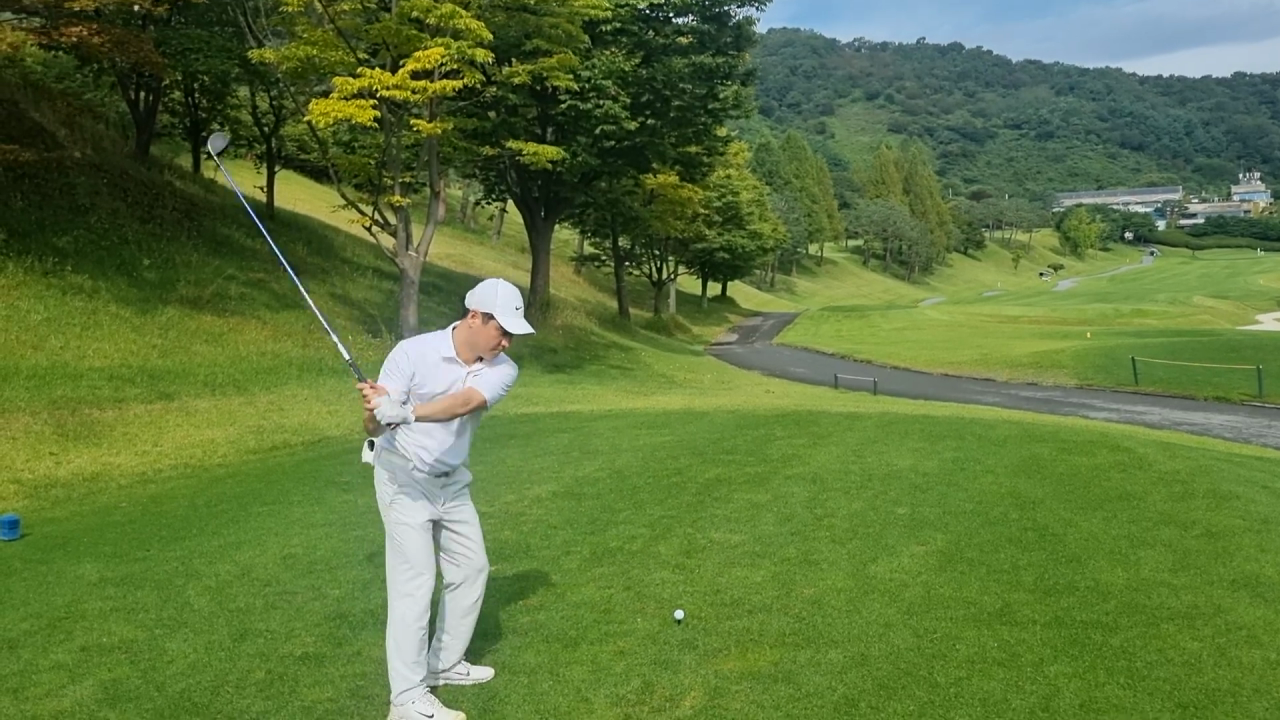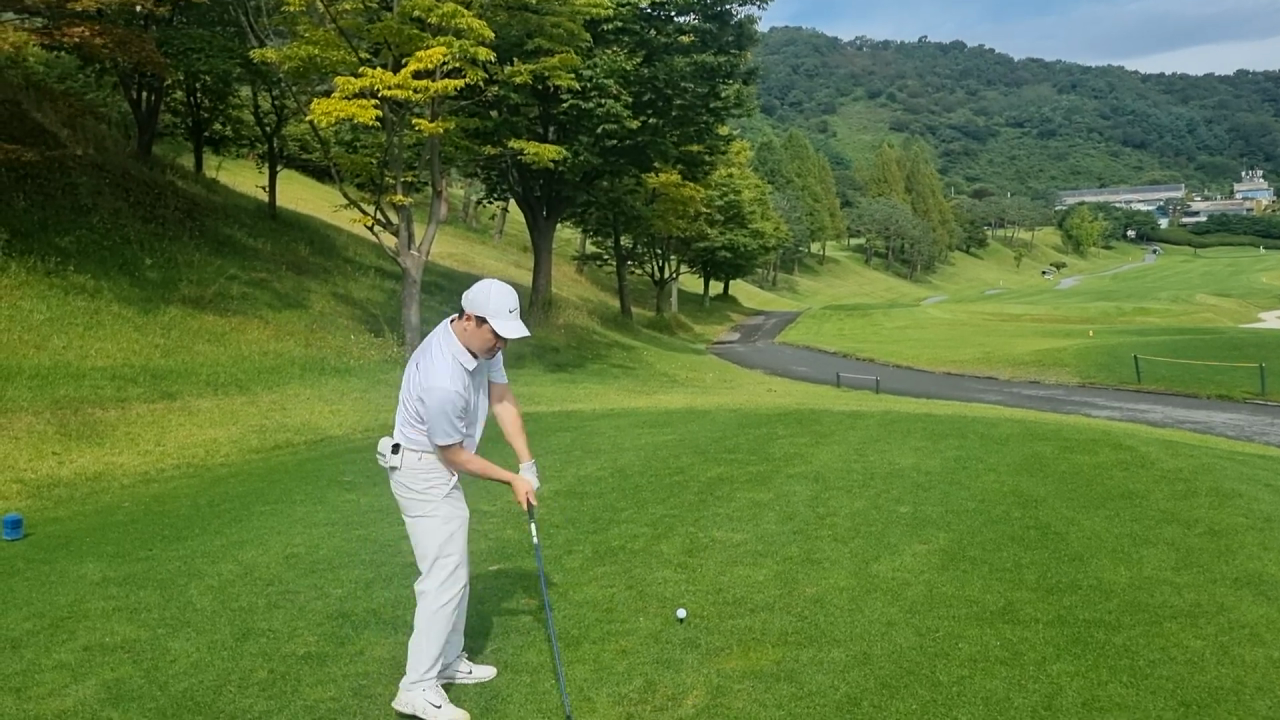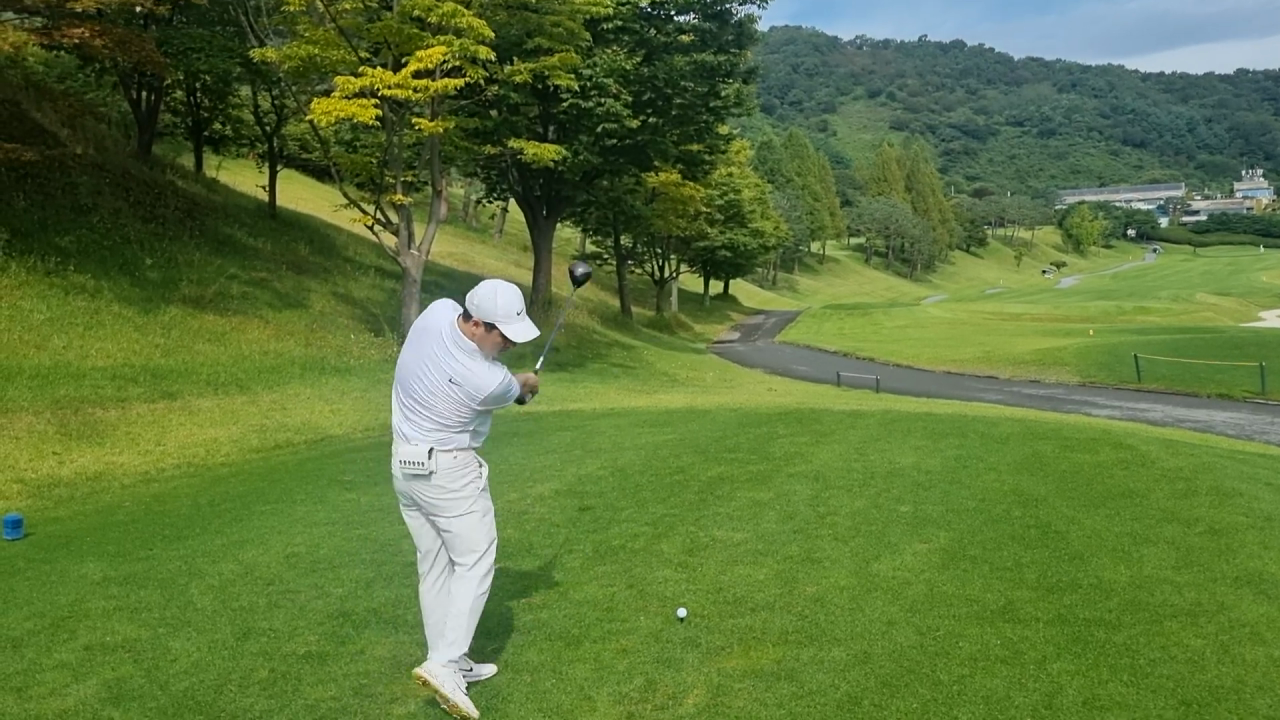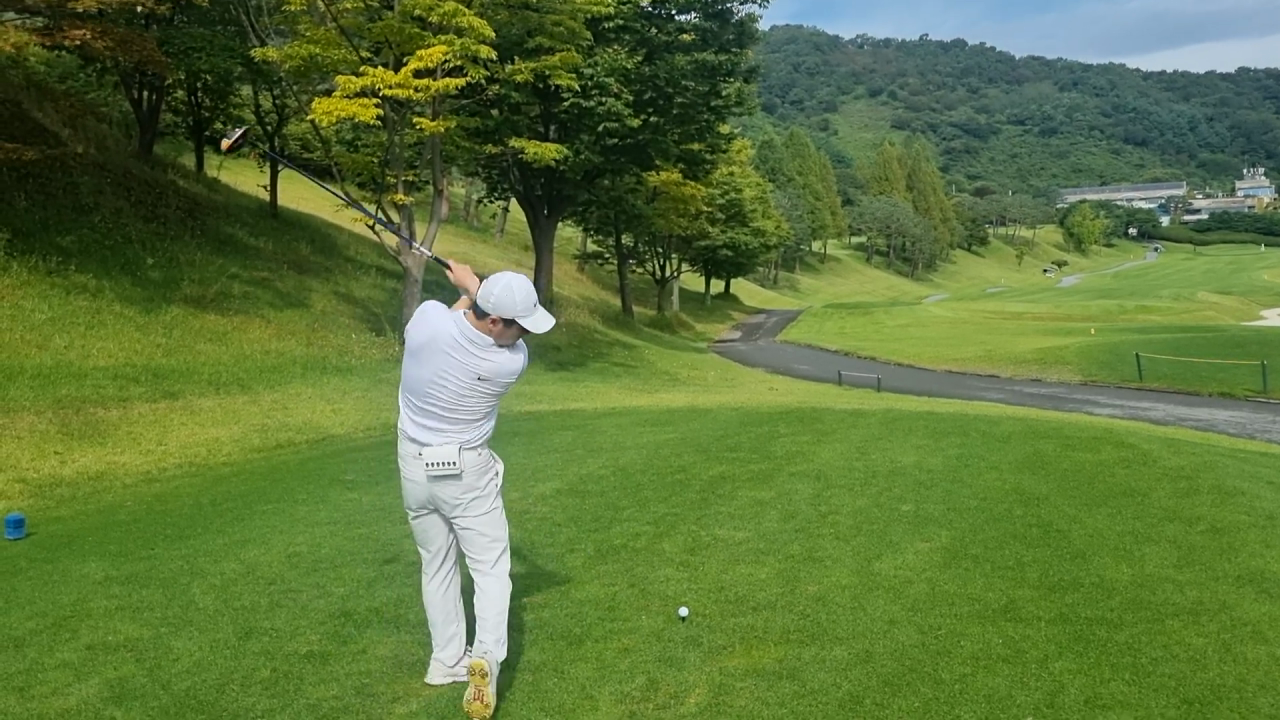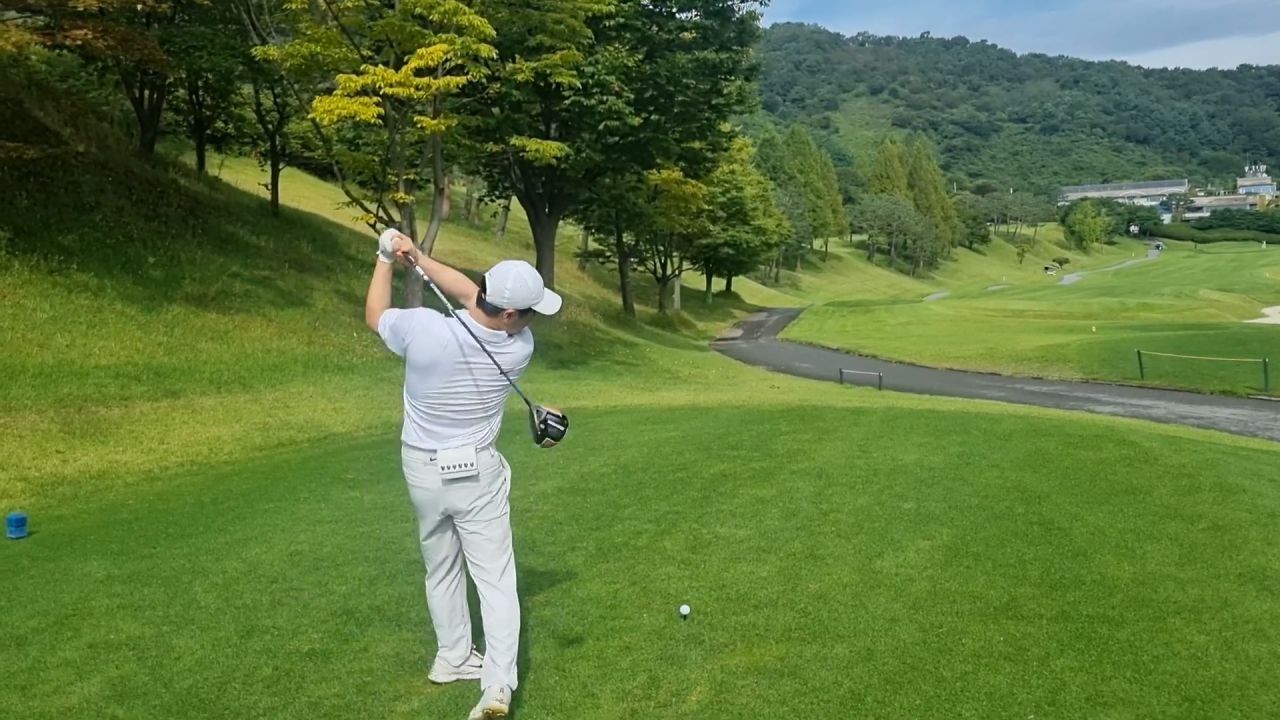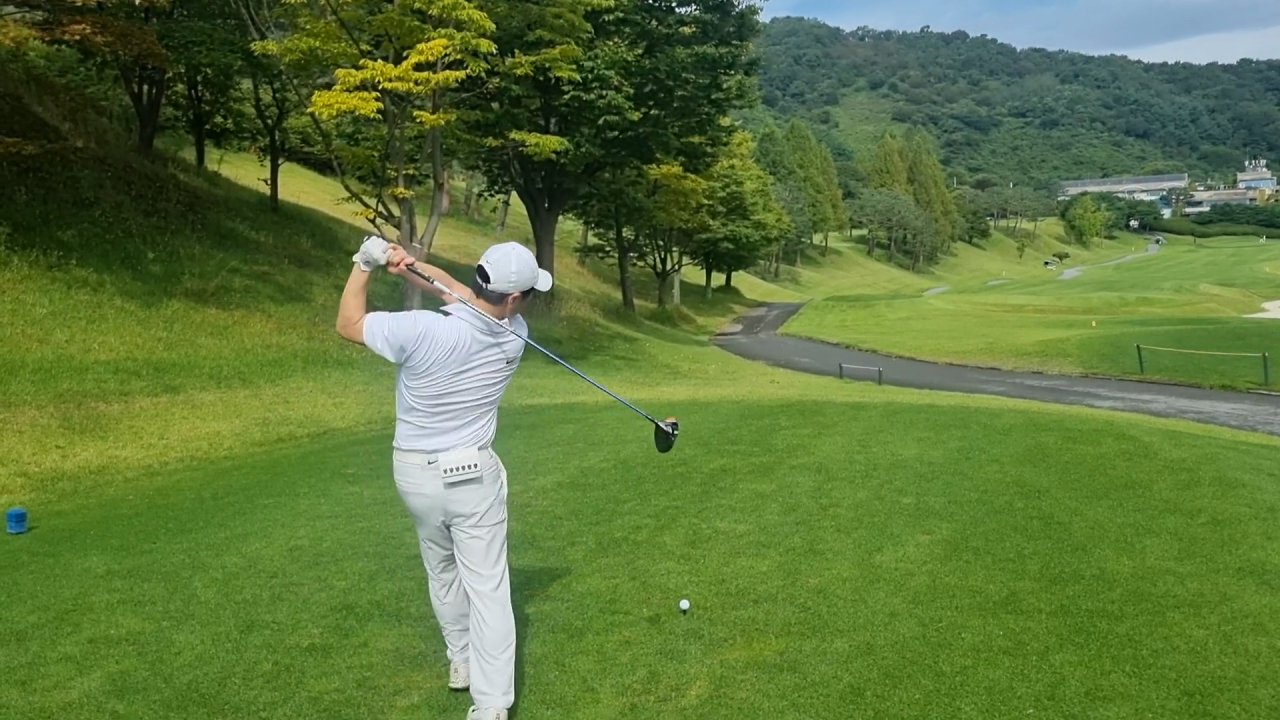
dt=0.2s
person 1, frame 1
left shoulder: (502, 370)
right shoulder: (413, 352)
left elbow: (462, 404)
right elbow: (373, 423)
left wrist: (407, 412)
right wrist: (377, 409)
left hip: (451, 481)
right hip: (403, 479)
left knee: (470, 571)
right knee: (413, 586)
left ankle: (444, 663)
person 1, frame 2
left shoulder: (483, 343)
right shoulder: (442, 382)
left elbow: (503, 401)
right elbow: (456, 457)
left wrist: (527, 463)
right wrist: (510, 479)
left hip: (444, 474)
right hip: (426, 474)
left knee: (451, 569)
right knee: (445, 576)
left ankle: (446, 662)
person 1, frame 3
left shoulder: (439, 312)
right shoulder: (484, 381)
right elbow: (508, 388)
left wrist: (515, 381)
right wrist: (525, 383)
left hip: (410, 466)
right hip: (449, 470)
left knee: (436, 566)
right knee: (474, 565)
left ankle: (447, 660)
right ankle: (444, 664)
person 1, frame 4
left shoulder: (426, 319)
right shoulder: (510, 362)
right elbow: (510, 344)
left wrist: (469, 291)
right wrist: (472, 283)
left hip: (414, 465)
right hip: (466, 471)
left knee: (437, 565)
right knee: (490, 566)
left ankle: (447, 659)
right ankle: (485, 655)
person 1, frame 5
left shoulder: (423, 329)
right shoulder: (518, 349)
left elbow: (375, 316)
right elbow: (472, 294)
left wrist: (387, 257)
right wrist: (418, 256)
left hip: (422, 470)
right hip: (477, 473)
left knee: (442, 566)
right knee: (496, 576)
left ankle: (452, 656)
person 1, frame 6
left shoulder: (422, 330)
right shoulder: (513, 337)
left elbow: (348, 324)
right elbow: (457, 290)
left wrist: (365, 262)
right wrist: (412, 264)
left hip: (415, 474)
right hip: (474, 475)
left knee: (442, 570)
right knee: (488, 587)
left ankle: (462, 661)
